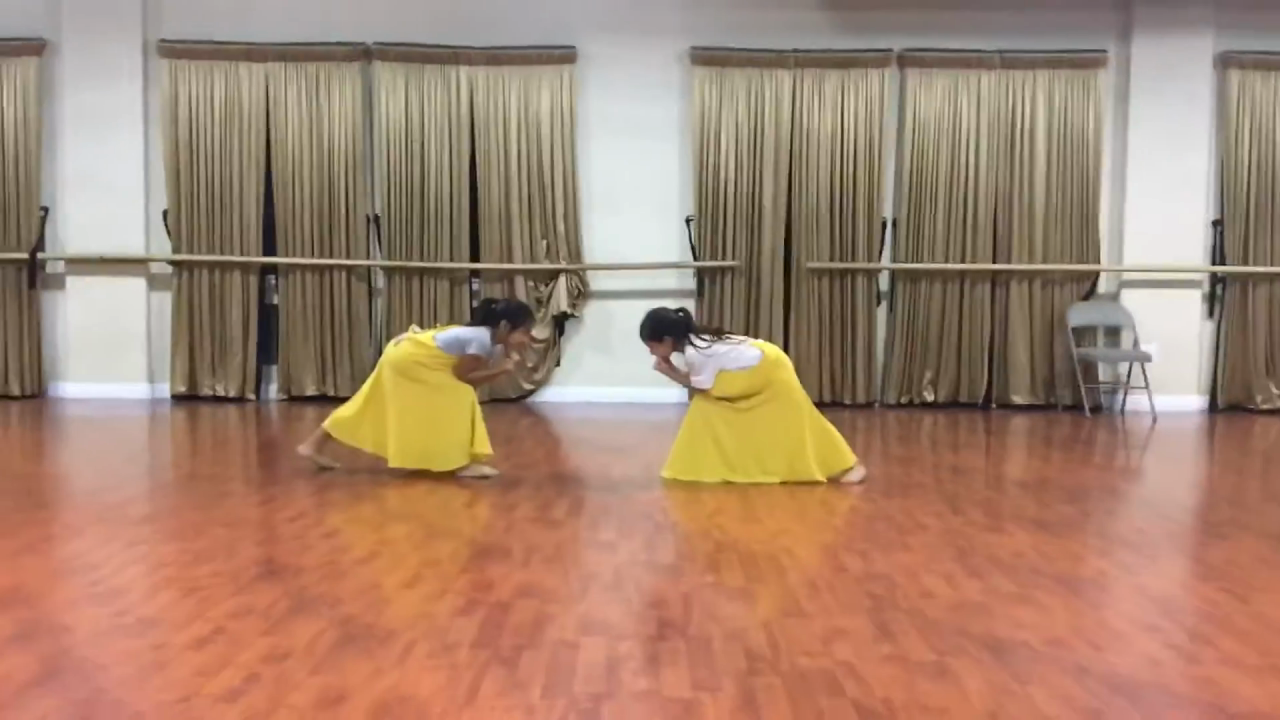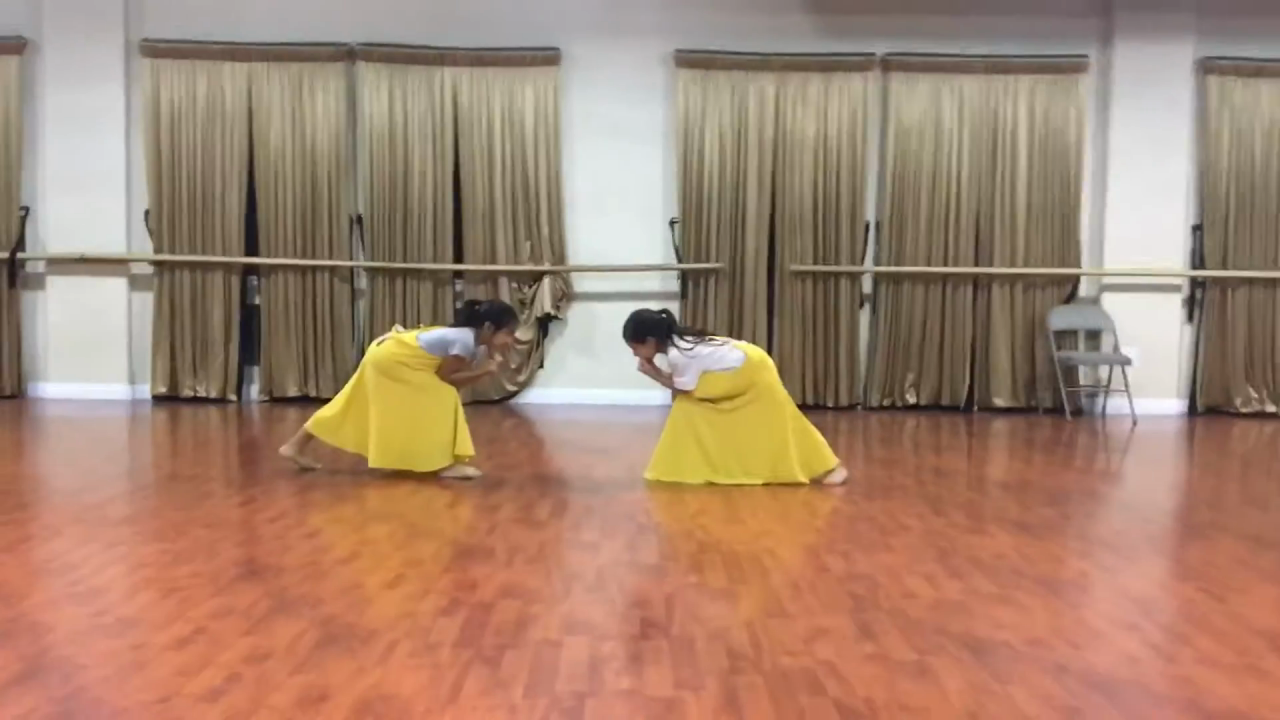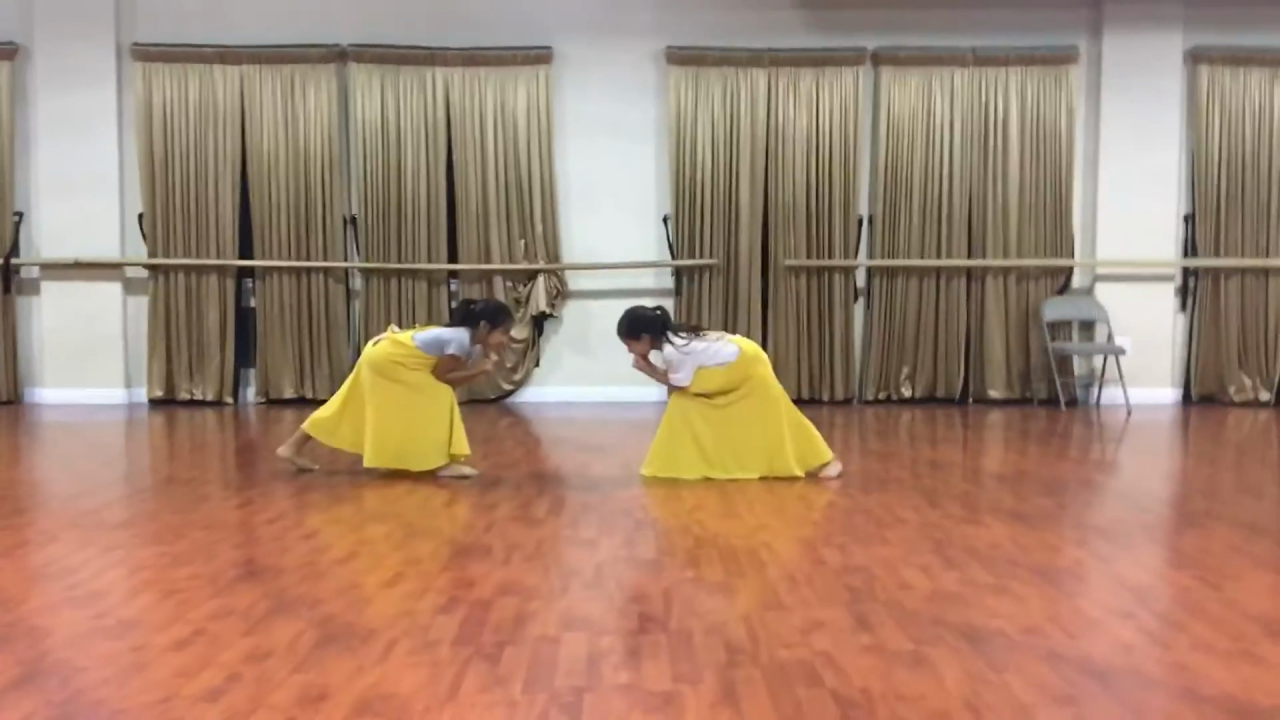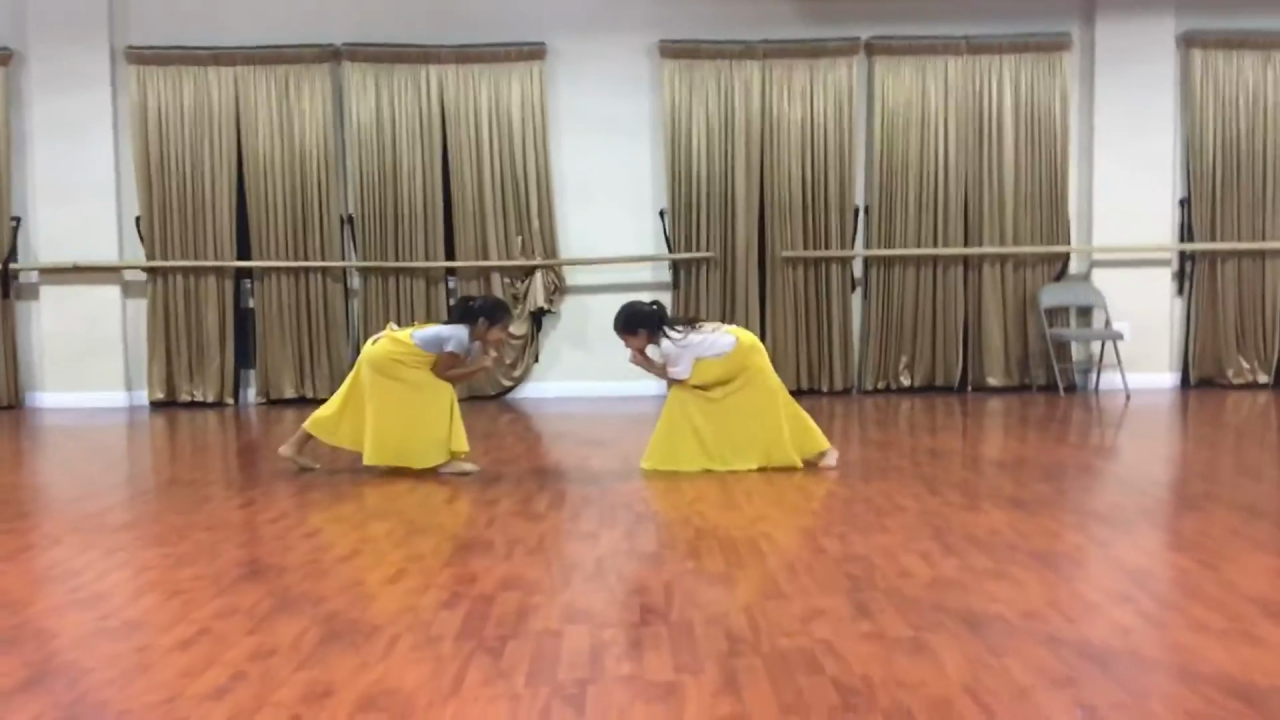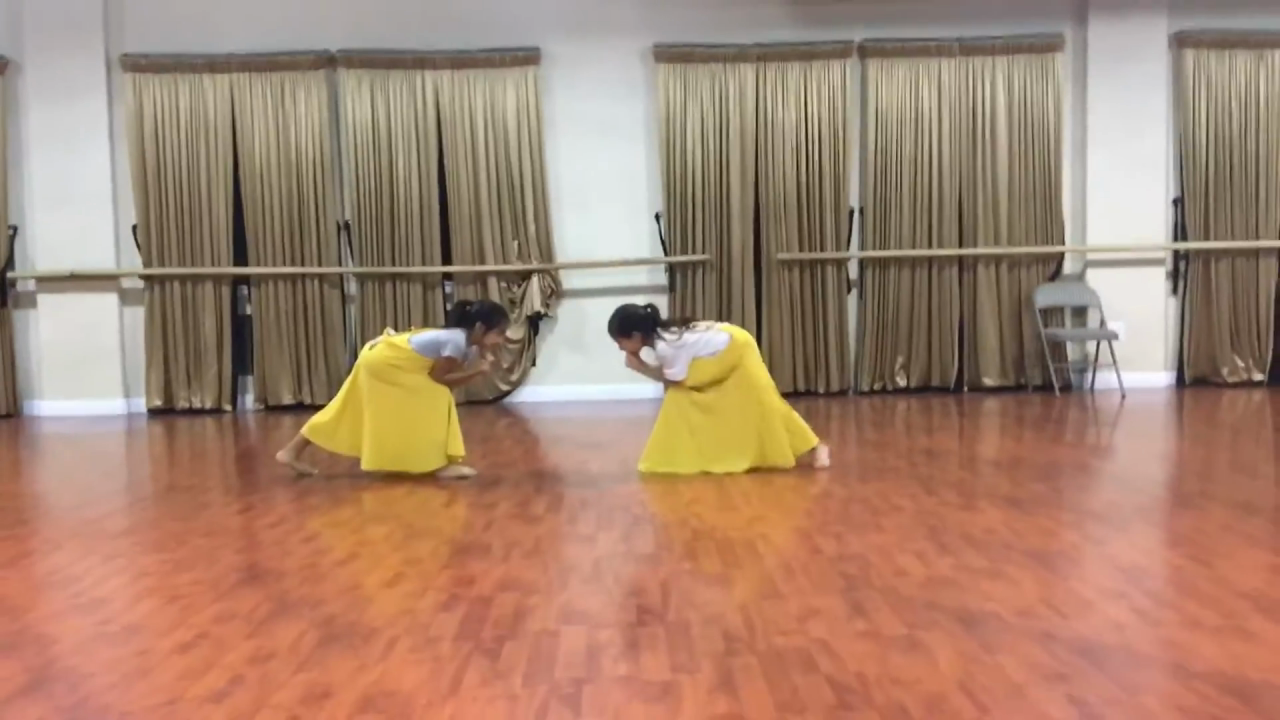
dt=0.1s
person 1, frame 1
left shoulder: (493, 344)
right shoulder: (481, 340)
left elbow: (474, 375)
right elbow: (462, 377)
left wrist: (502, 367)
right wrist: (501, 370)
left hip: (404, 356)
right hip: (410, 359)
left knee: (367, 409)
right knee: (459, 400)
left ankle: (313, 446)
right ankle: (464, 463)
person 1, frame 2
left shoulder: (477, 345)
right shoulder: (465, 341)
left elbow: (458, 376)
right elbow: (445, 378)
left wrist: (486, 368)
right wrist: (484, 371)
left hip: (387, 355)
right hip: (391, 358)
left knee: (350, 409)
right knee: (443, 399)
left ankle: (296, 446)
right ankle: (446, 463)
person 1, frame 3
left shoulder: (472, 344)
right shoulder: (460, 340)
left elbow: (453, 376)
right elbow: (441, 377)
left wrist: (482, 368)
right wrist: (479, 370)
left hip: (382, 355)
right hip: (388, 359)
left knee: (345, 409)
right knee: (438, 399)
left ankle: (293, 447)
right ankle: (442, 463)
person 1, frame 4
left shoulder: (471, 341)
right shoulder: (460, 337)
left elbow: (453, 372)
right elbow: (440, 374)
left wrist: (481, 364)
right wrist: (478, 367)
left hip: (381, 353)
right hip: (386, 357)
left knee: (347, 407)
right knee: (438, 396)
left ankle: (294, 446)
right ankle: (444, 460)
person 1, frame 5
left shoulder: (468, 345)
right shoulder: (457, 342)
left elbow: (450, 376)
right elbow: (437, 379)
left wrist: (478, 368)
right wrist: (476, 371)
left hip: (379, 359)
right hip: (384, 362)
left knee: (344, 412)
right knee: (435, 401)
left ankle: (292, 451)
right ankle: (441, 464)
person 2, frame 1
left shoulder: (694, 353)
right shoulder: (693, 343)
left elbow: (702, 388)
right elbow: (699, 381)
left wrist: (668, 371)
right wrist: (671, 369)
left hip: (769, 368)
right hip: (752, 374)
left knee: (798, 419)
right knee: (704, 407)
left ankle: (848, 466)
right ankle: (703, 465)
person 2, frame 2
left shoulder: (677, 354)
right shoulder: (675, 342)
left elbow: (684, 389)
right elbow: (681, 381)
left wrist: (651, 371)
right wrist: (653, 369)
left hip: (752, 369)
right hip: (735, 372)
left knee: (781, 419)
right knee: (686, 407)
left ankle: (830, 468)
right ankle: (686, 465)
person 2, frame 3
left shoulder: (672, 351)
right shoulder: (670, 339)
left elbow: (679, 386)
right elbow: (676, 378)
left wrist: (646, 368)
right wrist: (648, 366)
left hip: (746, 363)
right hip: (730, 368)
left knee: (775, 414)
right knee: (682, 404)
left ankle: (825, 461)
right ankle: (682, 461)
person 2, frame 4
left shoulder: (671, 344)
right shoulder: (666, 332)
left elbow: (678, 379)
right elbow: (674, 372)
left wrist: (645, 363)
right wrist: (646, 361)
left hip: (744, 354)
right hip: (725, 359)
left knee: (775, 405)
right knee: (682, 397)
left ankle: (822, 451)
right ankle: (686, 452)
person 2, frame 5
left shoulder: (666, 346)
right shoulder: (660, 334)
left elbow: (675, 381)
right elbow: (670, 374)
left wrist: (640, 367)
right wrist: (641, 365)
left hip: (736, 350)
right hip: (719, 358)
left knee: (764, 403)
right knee: (680, 399)
left ankle: (812, 448)
right ankle: (682, 455)
